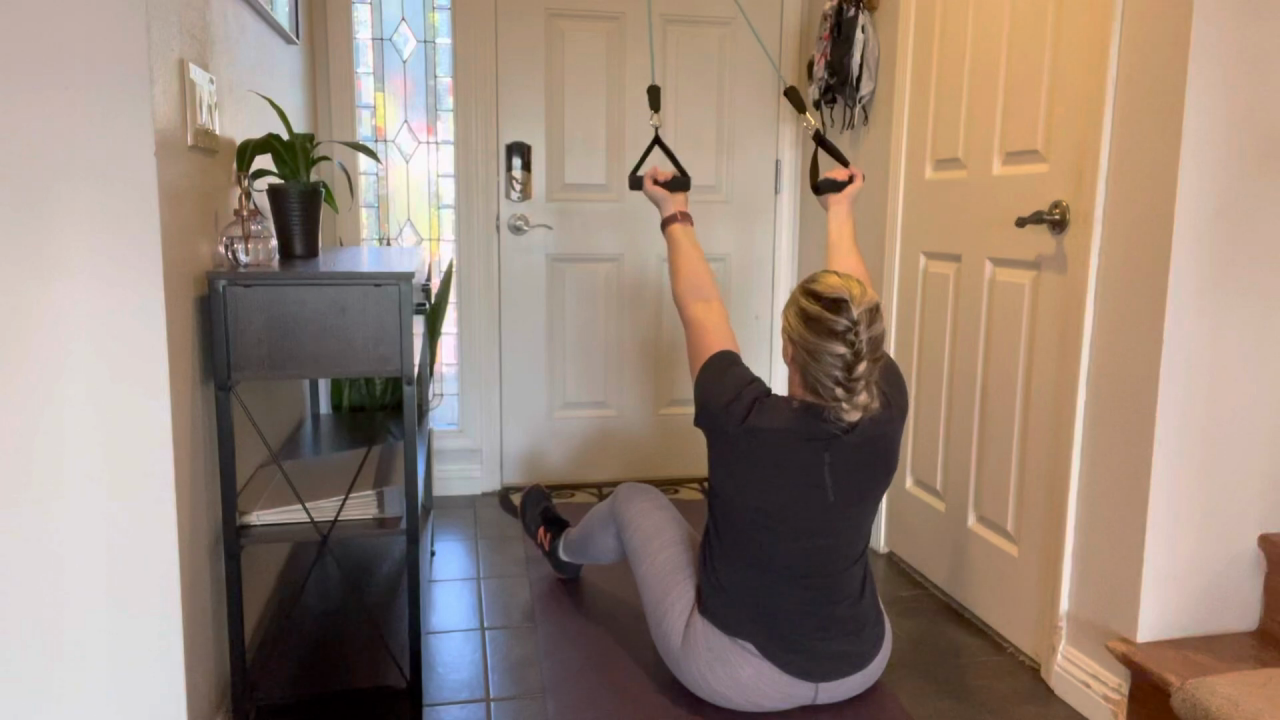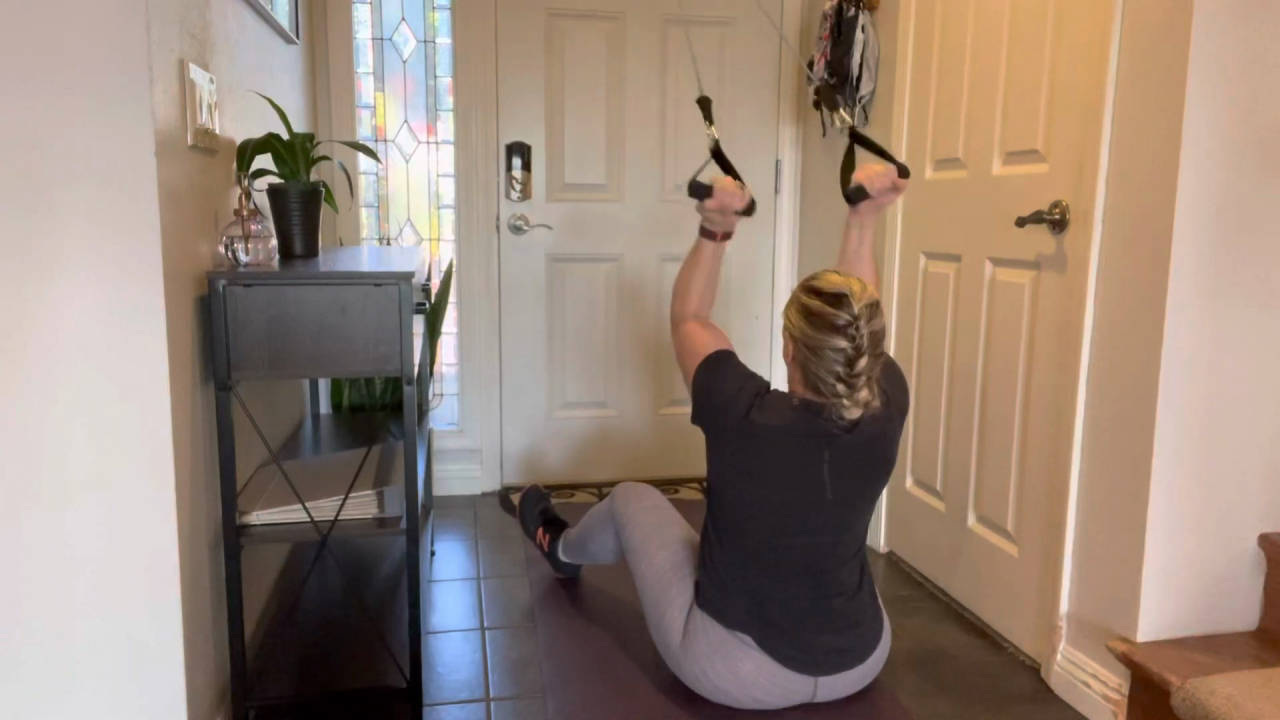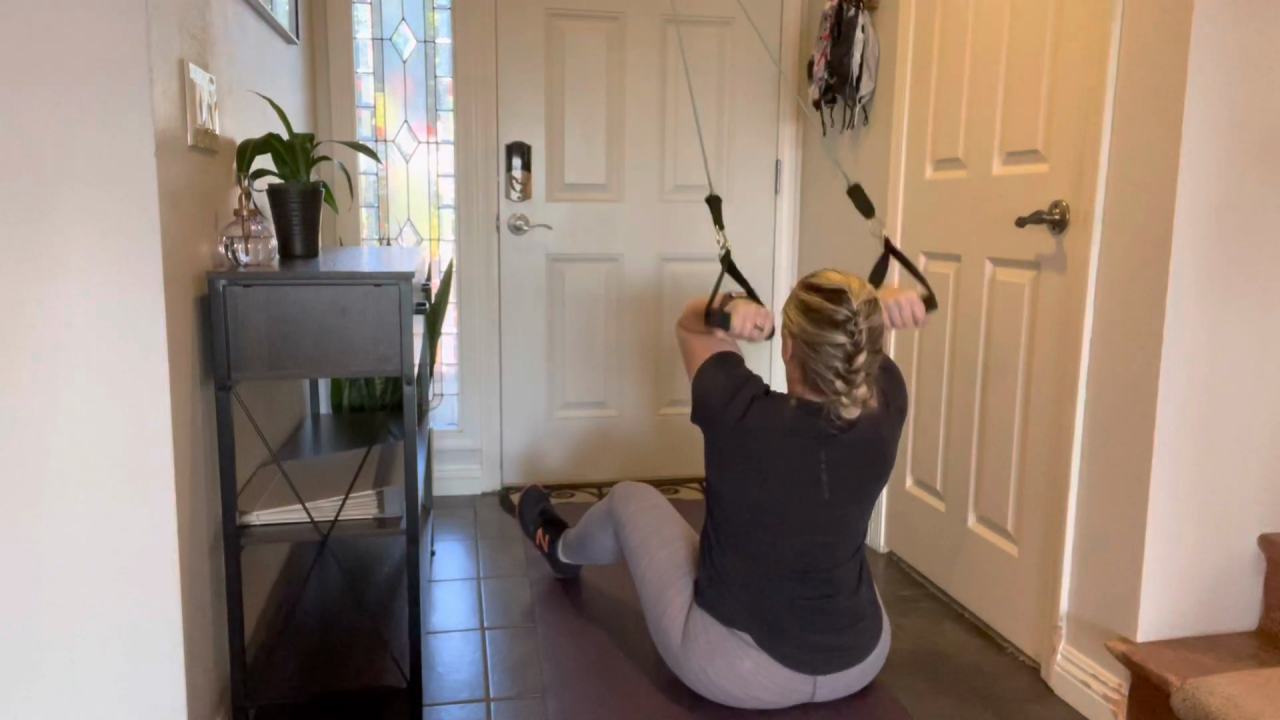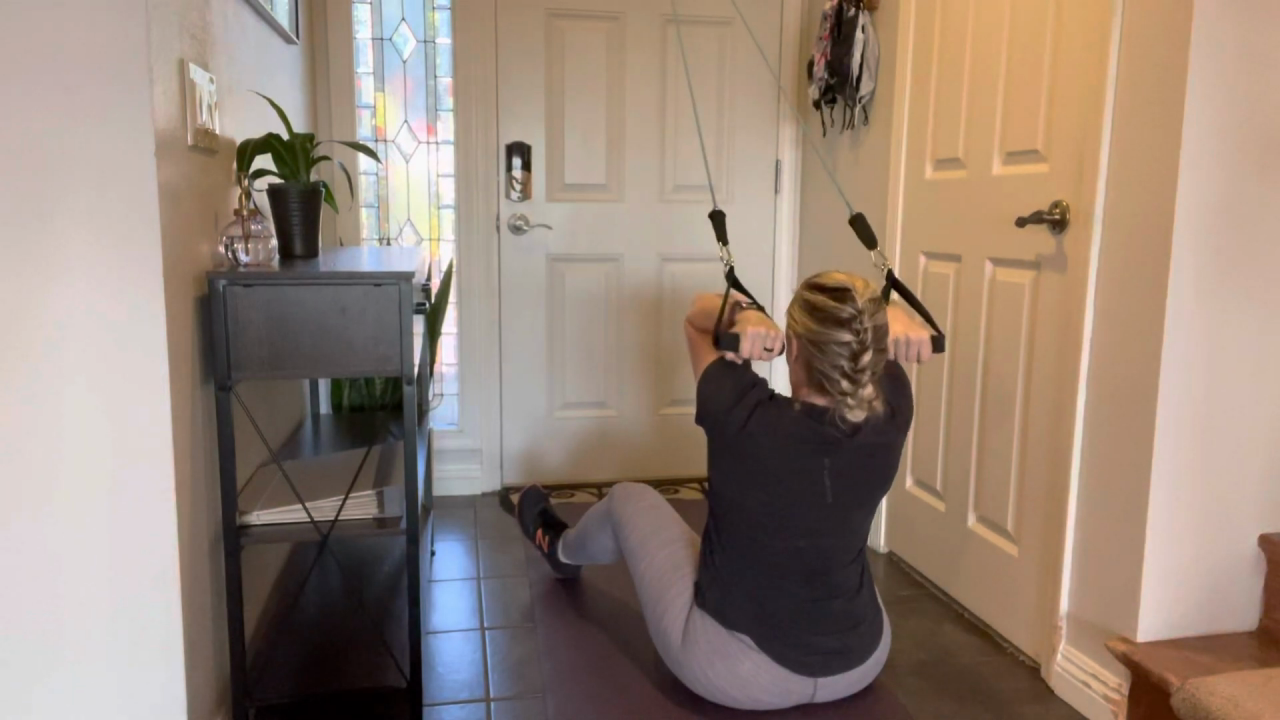
dt=0.4s
person 1, frame 1
left shoulder: (745, 422)
right shoulder: (883, 419)
left elbow: (701, 307)
right elbow: (856, 315)
left wrist: (675, 214)
right wrist: (837, 210)
left hip: (737, 678)
right hip: (859, 668)
left knee: (633, 503)
left ankle: (561, 548)
person 1, frame 2
left shoulder: (744, 418)
right shoulder: (885, 415)
left elbow: (687, 318)
right elbow: (854, 319)
left wrist: (714, 231)
right wrist: (862, 218)
left hip: (735, 673)
right hip: (859, 665)
left knee: (630, 501)
left ankle: (561, 550)
person 1, frame 3
left shoulder: (741, 417)
right shoulder: (883, 413)
left elbow: (689, 324)
right elbow: (857, 336)
left wrist: (734, 307)
right wrist: (880, 302)
left hip: (737, 674)
left knee: (630, 500)
left ankle: (561, 549)
person 1, frame 4
left shoulder: (745, 421)
right shoulder: (888, 418)
left elbow: (699, 319)
right elbow: (860, 337)
left wrist: (741, 320)
right wrist: (891, 319)
left hip: (735, 674)
left knee: (630, 500)
left ankle: (561, 549)
